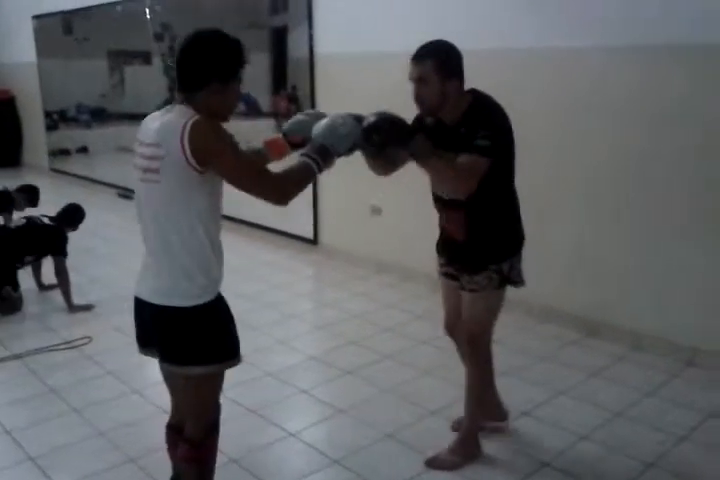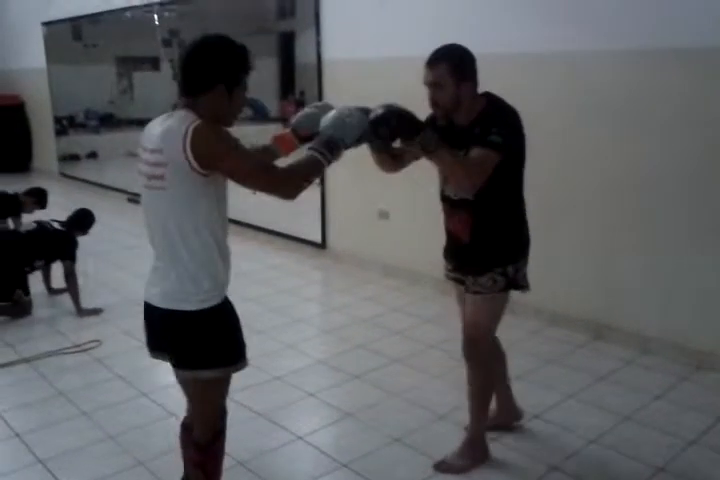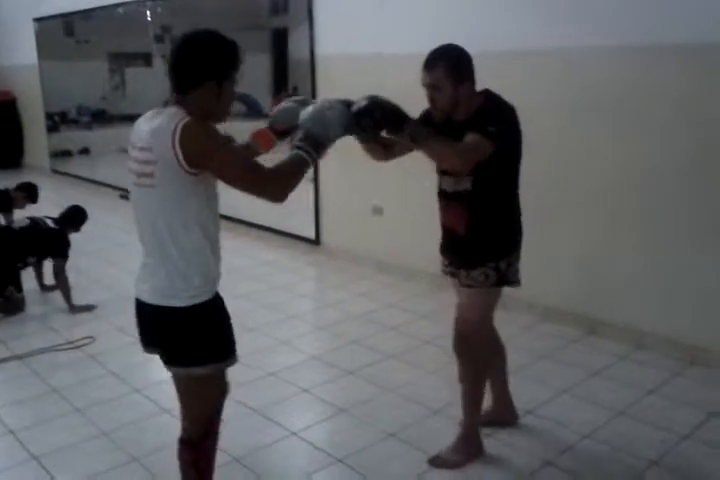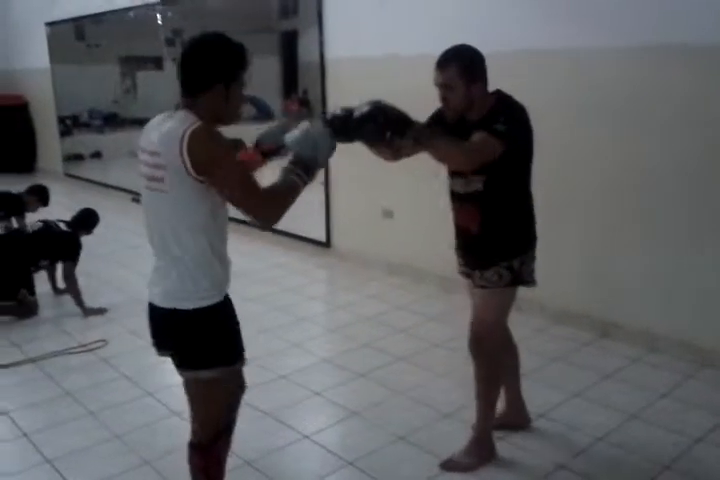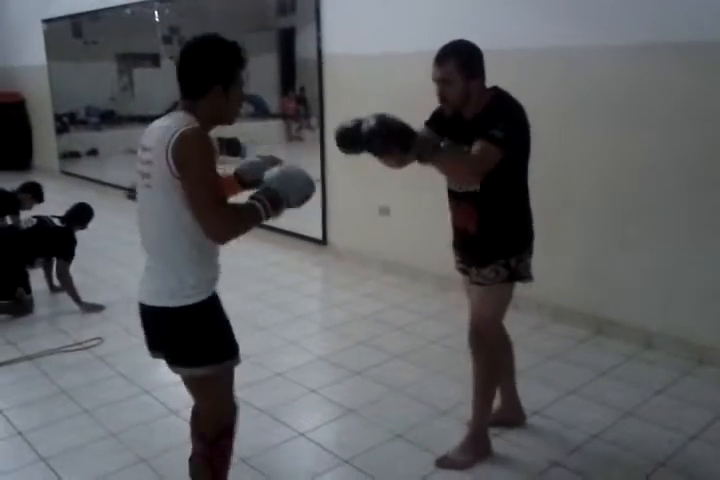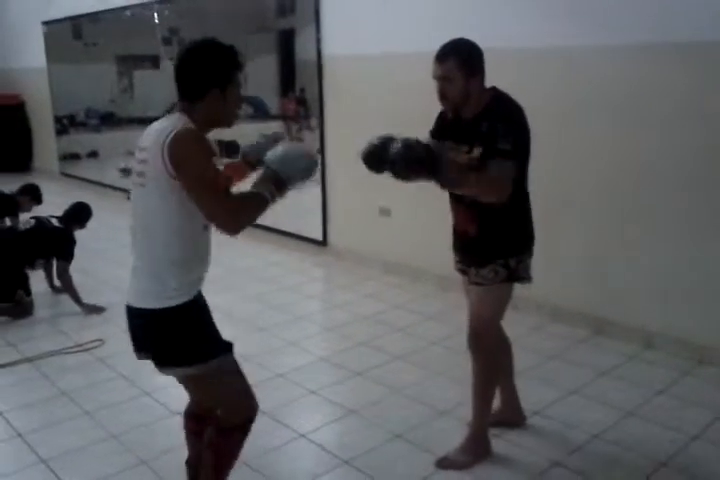
dt=0.1s
person 1, frame 1
left shoulder: (155, 124)
right shoulder: (199, 131)
left elbow: (235, 164)
right elbow: (275, 191)
left wrist: (287, 141)
right wrist: (319, 154)
left hip: (153, 300)
right hip: (191, 308)
left knee: (184, 412)
right knee: (200, 423)
person 1, frame 2
left shoulder: (159, 129)
right shoulder: (202, 135)
left elbow: (242, 162)
right elbow: (282, 185)
left wrist: (295, 137)
right wrist: (327, 147)
left hip: (163, 303)
right hip: (197, 311)
left knee: (199, 415)
right knee: (208, 427)
person 1, frame 3
left shoulder: (147, 125)
right shoulder: (192, 133)
left elbow: (227, 159)
right elbow: (272, 187)
left wrist: (273, 130)
right wrist: (311, 141)
left hip: (154, 298)
right hip: (187, 307)
left knee: (204, 405)
right knee: (201, 422)
person 1, frame 4
left shoulder: (159, 128)
right shoulder: (200, 138)
right elbow: (265, 211)
right wrist: (302, 165)
left hip: (168, 301)
right hip: (197, 309)
left knee: (228, 393)
right knee: (210, 426)
person 1, frame 5
left shoulder: (162, 130)
right shoulder: (190, 140)
right elbow: (220, 228)
left wrist: (238, 181)
right wrist: (268, 199)
left hip: (162, 300)
right hip: (185, 307)
left knee: (213, 402)
right knee: (218, 422)
person 1, frame 6
left shoulder: (161, 132)
right shoulder: (187, 141)
right elbow: (231, 220)
right wrist: (272, 182)
left hip: (152, 301)
right hip: (170, 309)
left knee: (208, 400)
right knee: (239, 411)
person 2, frame 1
left shoulder: (487, 119)
right shoulder: (430, 119)
left elbow: (461, 182)
right elbow: (385, 167)
left wrist: (413, 145)
right wrist: (370, 142)
left hip: (492, 249)
right hip: (453, 245)
left knee: (473, 338)
right knee: (457, 329)
left ankle: (469, 439)
right ankle: (491, 407)
person 2, frame 2
left shoulder: (500, 120)
right shoulder: (442, 120)
left elbow: (469, 178)
right elbow: (393, 163)
left wrist: (422, 139)
right wrist: (377, 137)
left hip: (497, 253)
right hip: (461, 248)
left knee: (475, 343)
right knee: (479, 335)
left ankle: (475, 443)
right ankle: (506, 407)
person 2, frame 3
left shoulder: (498, 116)
right shoulder: (439, 116)
left elbow: (461, 159)
right elbow: (386, 152)
left wrist: (404, 125)
right wrist: (363, 127)
left hip: (490, 247)
right hip: (457, 243)
left knee: (466, 338)
right knee: (481, 328)
left ankle: (469, 437)
right ankle: (503, 406)
person 2, frame 4
left shoulder: (508, 117)
right shoulder: (451, 117)
left elbow: (467, 158)
right elbow: (394, 152)
left wrist: (409, 130)
left hip: (504, 248)
right hip: (472, 243)
left knee: (482, 339)
right knee: (495, 329)
left ankle: (482, 440)
right ankle: (515, 410)
person 2, frame 5
left shoulder: (506, 114)
right shoulder: (449, 114)
left elbow: (471, 169)
right elbow: (401, 156)
left wrist: (413, 145)
left hip: (501, 245)
right hip: (469, 241)
left knee: (480, 336)
right knee: (489, 326)
left ankle: (477, 439)
right ankle: (511, 407)
person 2, frame 6
left shoulder: (506, 118)
right shoulder: (451, 118)
left elbow: (497, 191)
left wrist: (440, 171)
left hip: (502, 247)
right hip: (470, 241)
left knee: (479, 337)
right knee: (487, 328)
left ankle: (478, 438)
right ankle: (511, 407)
person 3, frame 1
left shoulder: (41, 222)
right shoulder: (59, 234)
right elbow: (60, 271)
left wrist: (40, 284)
right wrist: (71, 306)
right knee: (15, 304)
person 3, frame 2
left shoulder: (50, 226)
right shoulder: (69, 240)
right elbow: (69, 274)
left wrist: (50, 288)
right wrist: (80, 310)
right knee: (24, 308)
person 3, frame 3
left shoulder: (44, 222)
right shoulder: (61, 238)
right elbow: (59, 273)
left wrist: (42, 285)
right wrist: (72, 306)
right knee: (17, 304)
person 3, frame 4
left shoulder: (55, 225)
right shoulder: (73, 242)
right elbow: (68, 275)
left wrist: (56, 287)
right wrist: (84, 308)
right hip: (12, 260)
right knee: (30, 308)
person 3, frame 5
left shoulder: (49, 221)
right shoulder: (68, 237)
right elbow: (62, 273)
left wrist: (52, 285)
right wrist: (82, 304)
right knee: (26, 306)
person 3, frame 6
left shoulder: (48, 221)
right shoulder: (67, 238)
right elbow: (62, 273)
left wrist: (53, 286)
right wrist: (83, 305)
right knee: (26, 308)
